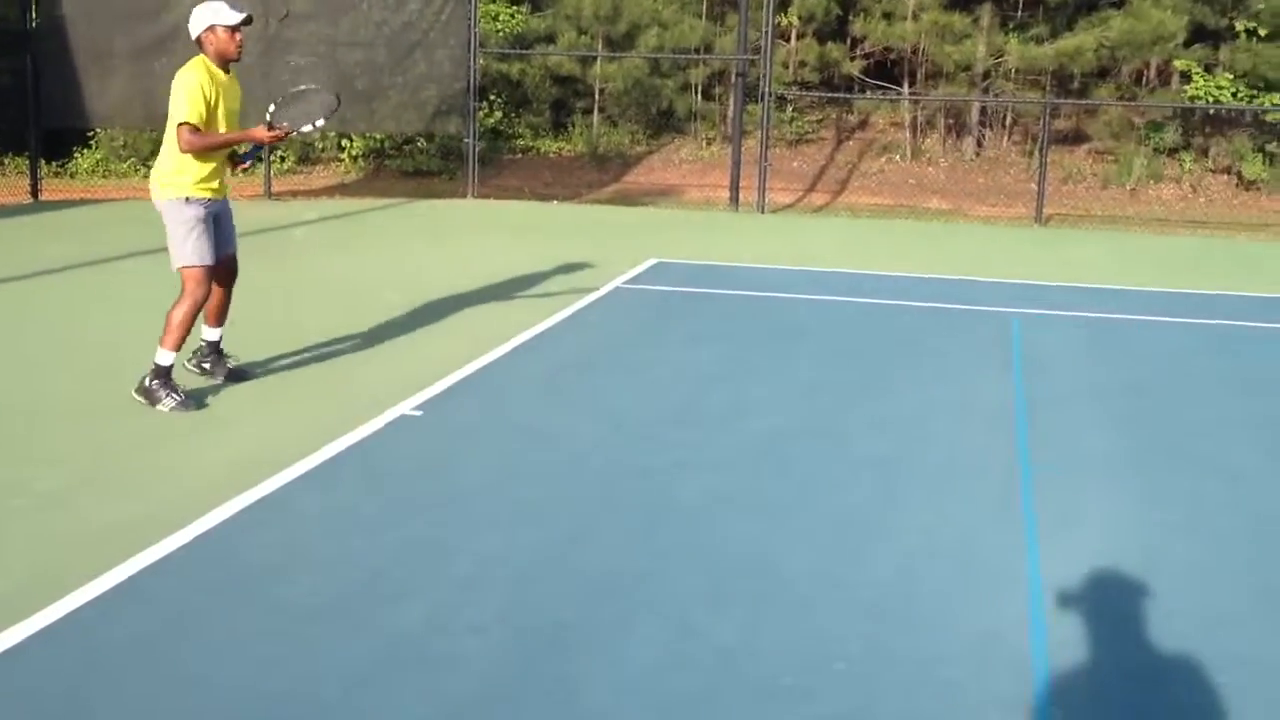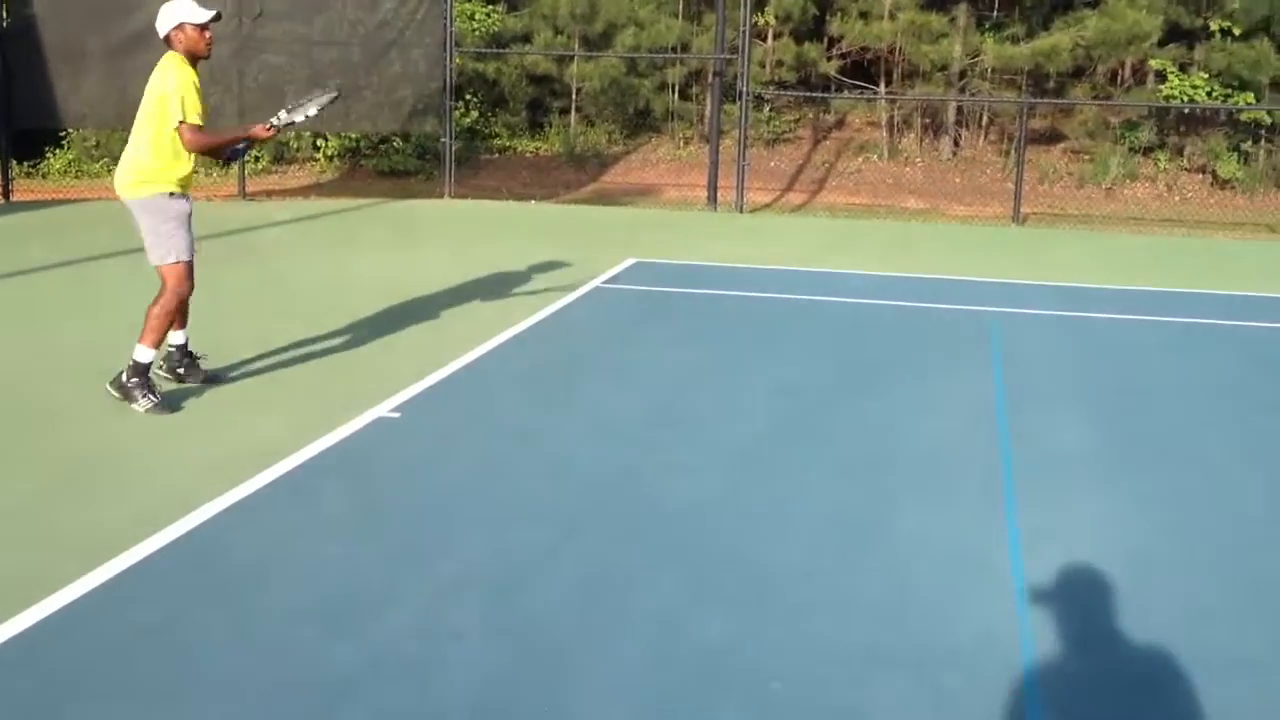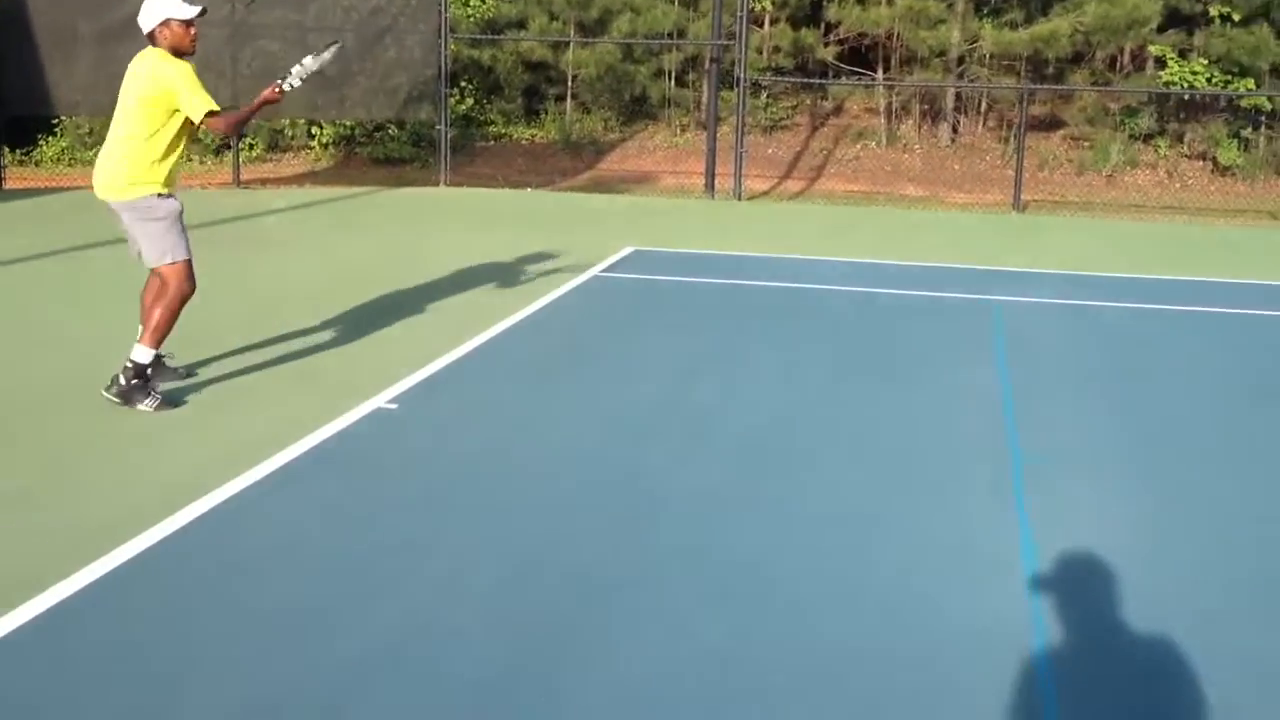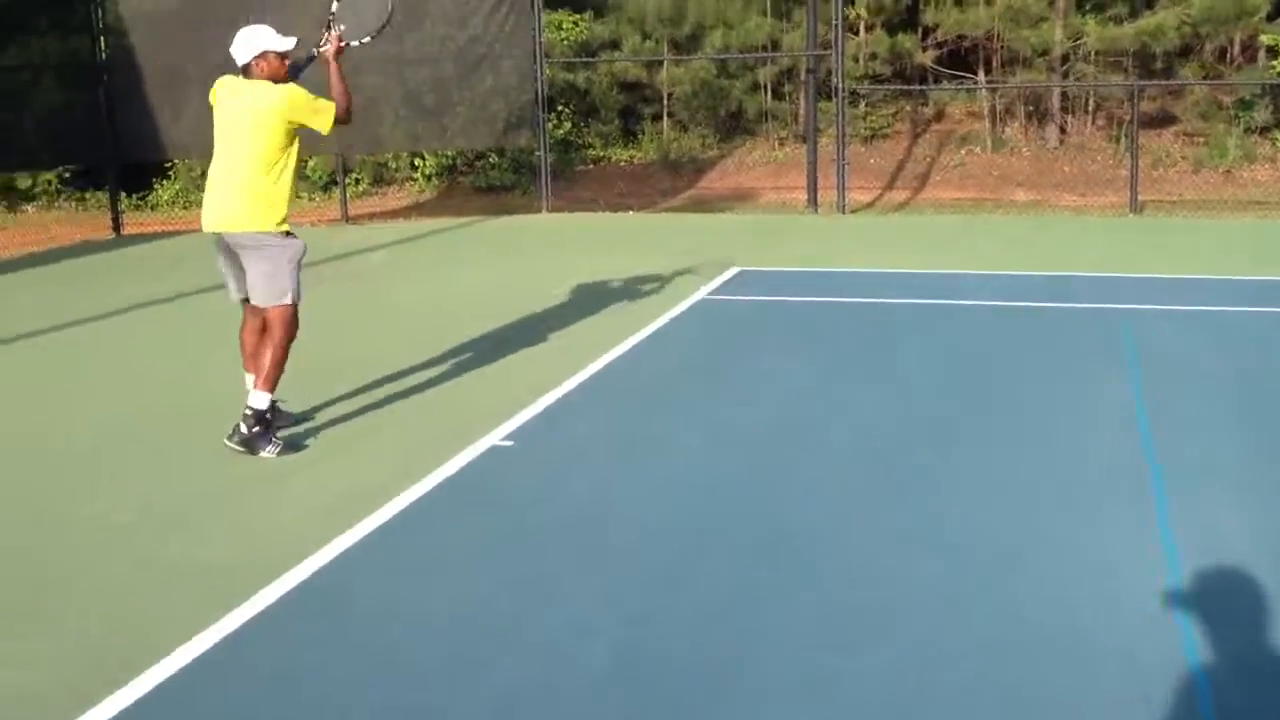
dt=0.2s
person 1, frame 1
left shoulder: (229, 81)
right shoulder: (194, 77)
right elbow: (188, 141)
left wrist: (233, 155)
right wrist: (248, 137)
left hip: (211, 193)
right hip: (182, 193)
left knee: (225, 273)
right knee: (197, 289)
left ankle: (208, 353)
right ankle: (155, 379)
person 1, frame 2
left shoulder: (177, 70)
right shoulder: (179, 75)
right elbow: (193, 141)
left wrist: (222, 149)
right wrist: (249, 134)
left hip: (157, 186)
right hip: (154, 189)
left knee: (176, 277)
right knee: (178, 285)
left ankle: (178, 358)
right ankle: (133, 376)
person 1, frame 3
left shoulder: (143, 62)
right shoulder: (175, 72)
right elbow: (222, 127)
left wrist: (201, 101)
right wrist: (261, 102)
left hip: (115, 183)
right hip: (138, 190)
left knee: (163, 270)
right knee: (181, 285)
left ankle: (148, 360)
right ankle: (131, 378)
person 1, frame 4
left shoulder: (226, 89)
right shoulder: (289, 96)
right elbow: (344, 113)
right wrist: (335, 62)
left hip: (218, 221)
right hip: (262, 227)
left knee: (255, 313)
right knee: (282, 321)
left ankle: (259, 402)
right ankle: (250, 426)
